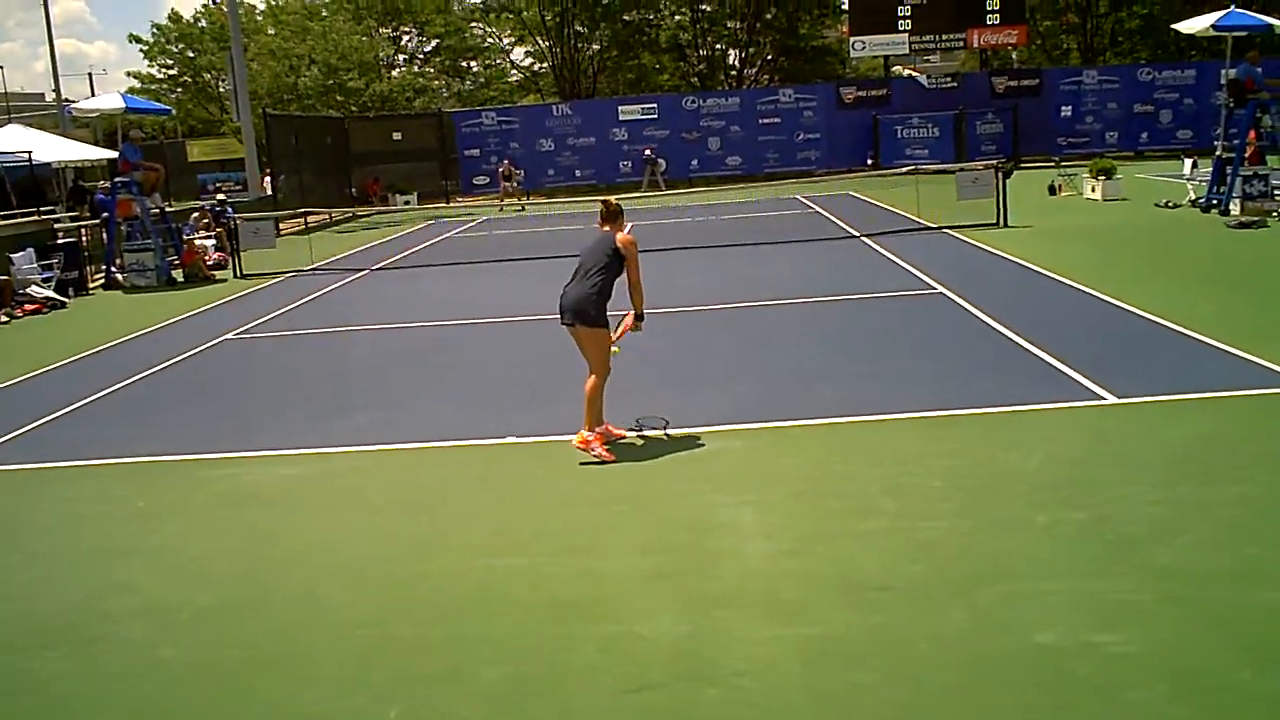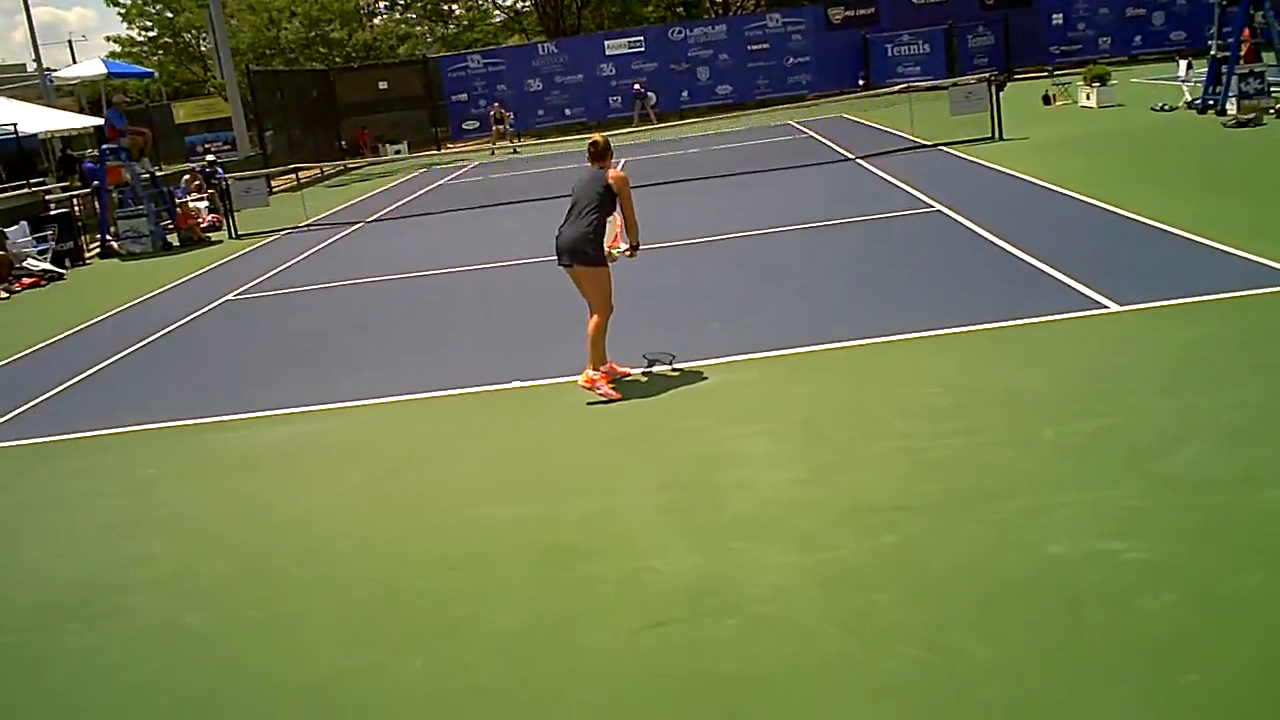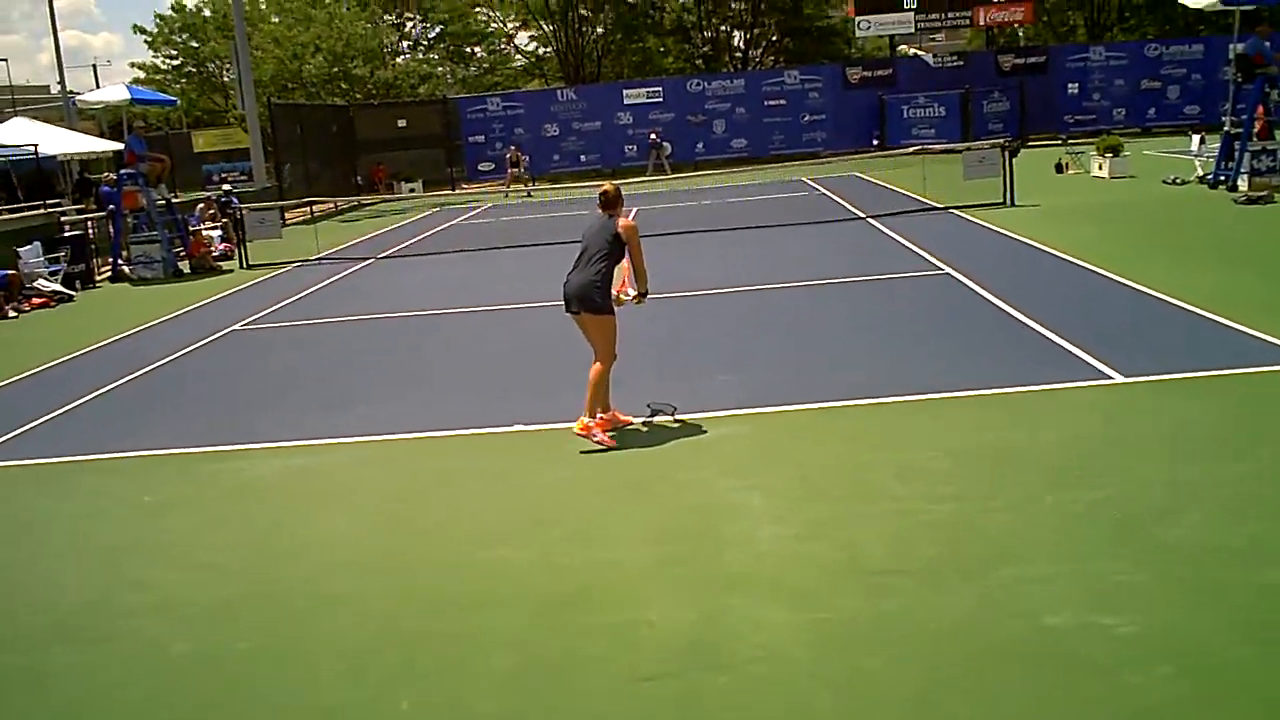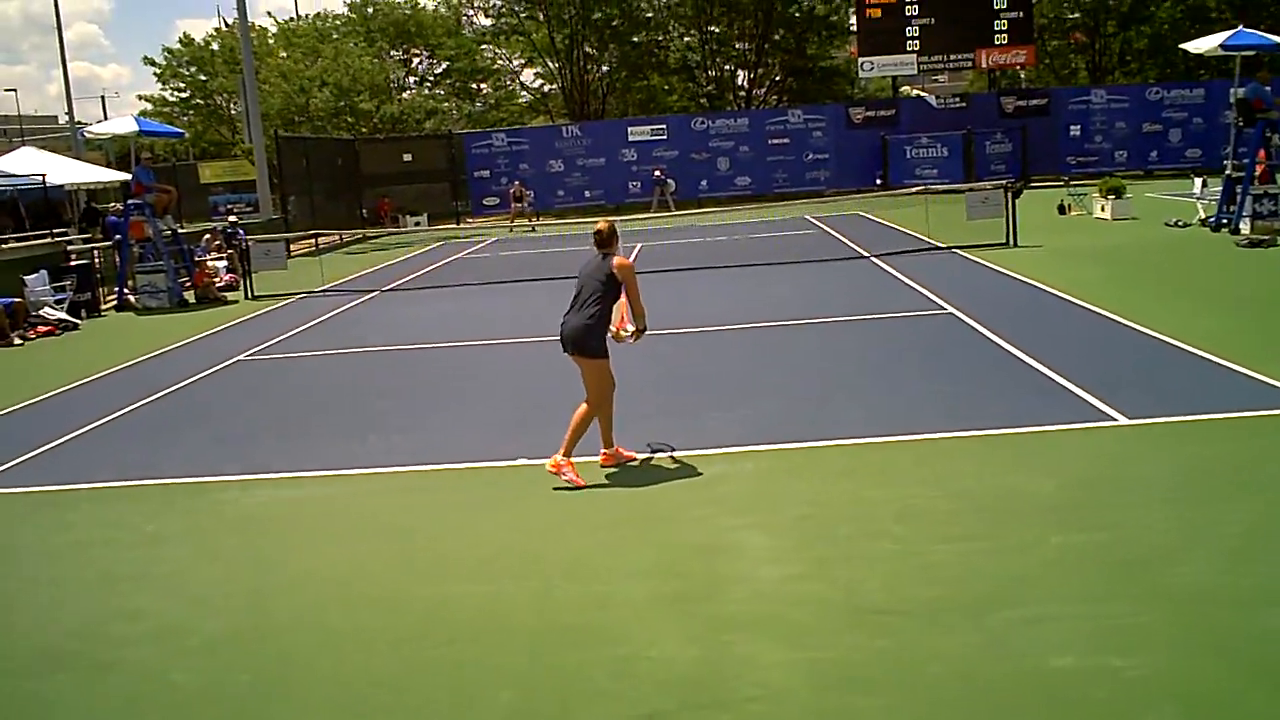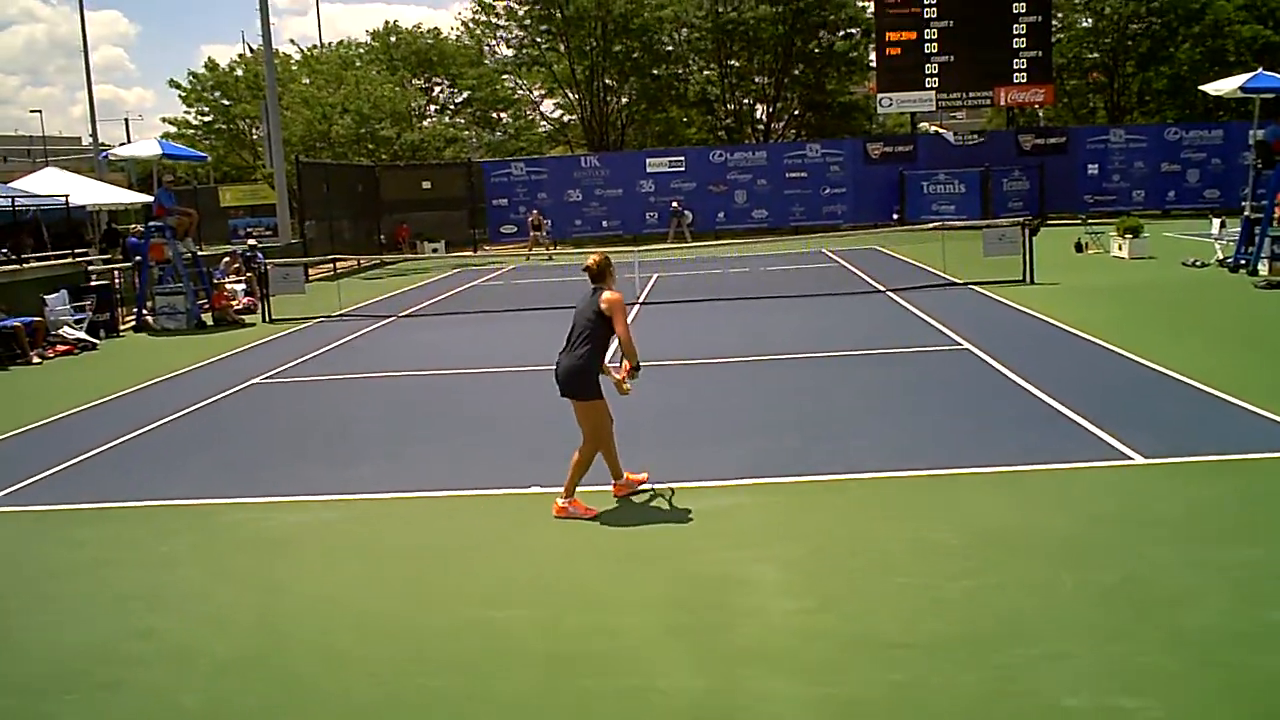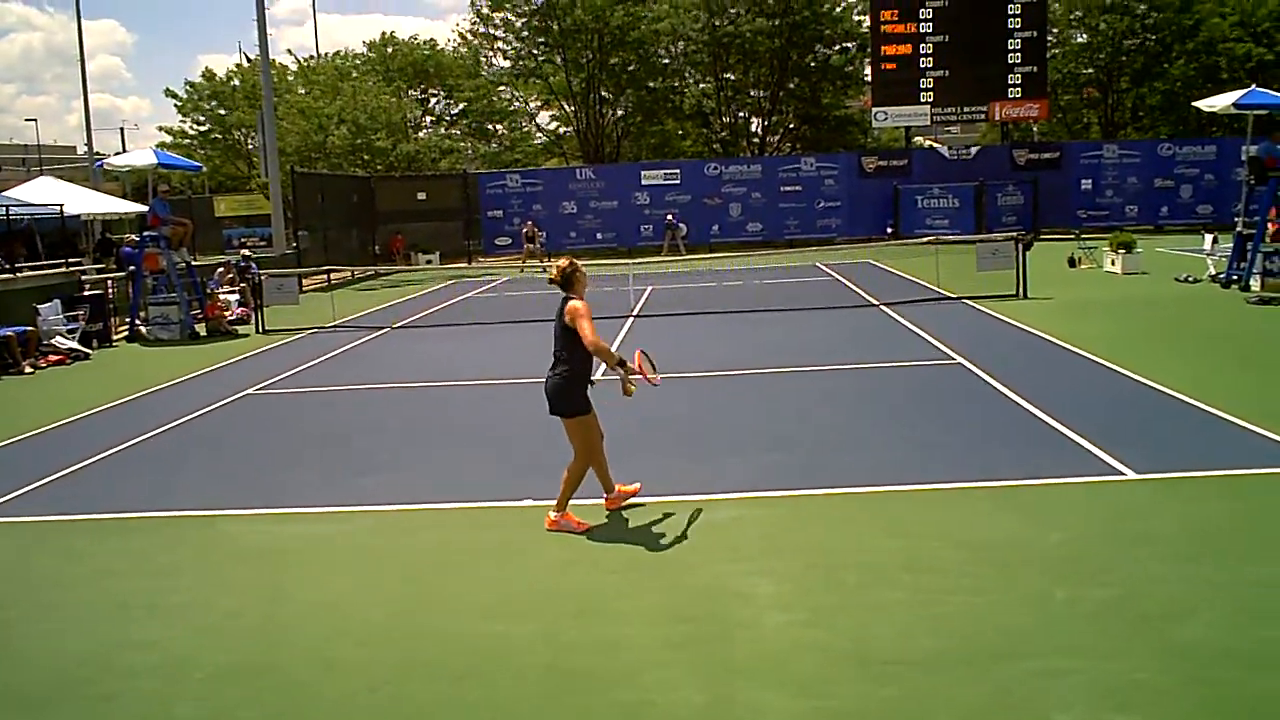
dt=0.4s
person 1, frame 1
left shoulder: (593, 242)
right shoulder: (625, 240)
right elbow: (634, 284)
left wrist: (603, 329)
right wrist: (639, 316)
left hip: (568, 301)
right hip: (588, 304)
left knee: (599, 369)
right knee: (599, 371)
left ankle: (599, 426)
right ankle: (587, 434)
person 1, frame 2
left shoulder: (582, 178)
right shoulder: (616, 177)
right elbow: (629, 218)
left wrist: (601, 250)
right wrist: (633, 245)
left hip: (564, 242)
right hip: (584, 244)
left knee: (599, 308)
right knee: (601, 310)
left ankle: (602, 366)
right ankle: (592, 374)
person 1, frame 3
left shoulder: (592, 226)
right shoulder: (626, 225)
right elbow: (638, 267)
left wrist: (610, 294)
right wrist: (641, 292)
left hip: (572, 288)
right hip: (591, 291)
left knee: (603, 354)
right knee: (605, 358)
left ankle: (605, 414)
right ankle: (587, 421)
person 1, frame 4
left shoulder: (588, 265)
right shoulder: (622, 264)
right elbow: (636, 306)
left wrist: (609, 329)
right wrist: (640, 329)
left hip: (570, 329)
right hip: (587, 334)
left knee: (607, 388)
right knee: (594, 400)
left ankle: (610, 450)
right ankle: (561, 459)
person 1, frame 5
left shoulder: (589, 299)
right shoulder: (613, 298)
right elbow: (624, 341)
left wrist: (613, 375)
right wrist: (634, 366)
left hip: (568, 369)
right hip: (579, 374)
left knee: (605, 425)
right knee: (593, 440)
left ankle: (621, 480)
right ankle: (565, 501)
person 1, frame 6
left shoulder: (571, 307)
right shoulder: (577, 307)
left elbow: (591, 345)
right elbow: (594, 345)
left wrist: (619, 369)
right wrist: (621, 363)
left hip: (568, 386)
right hip: (567, 389)
left knee: (595, 440)
right knee: (584, 454)
left ankle: (612, 493)
right ankle: (558, 514)
